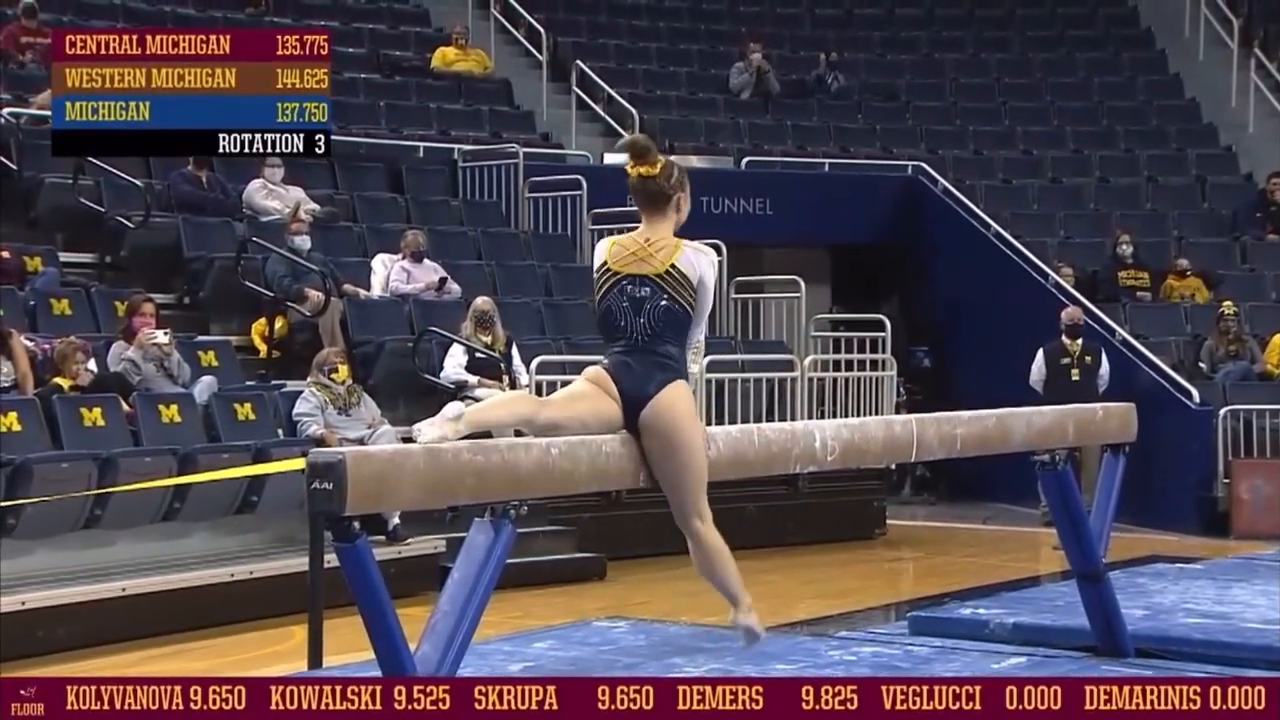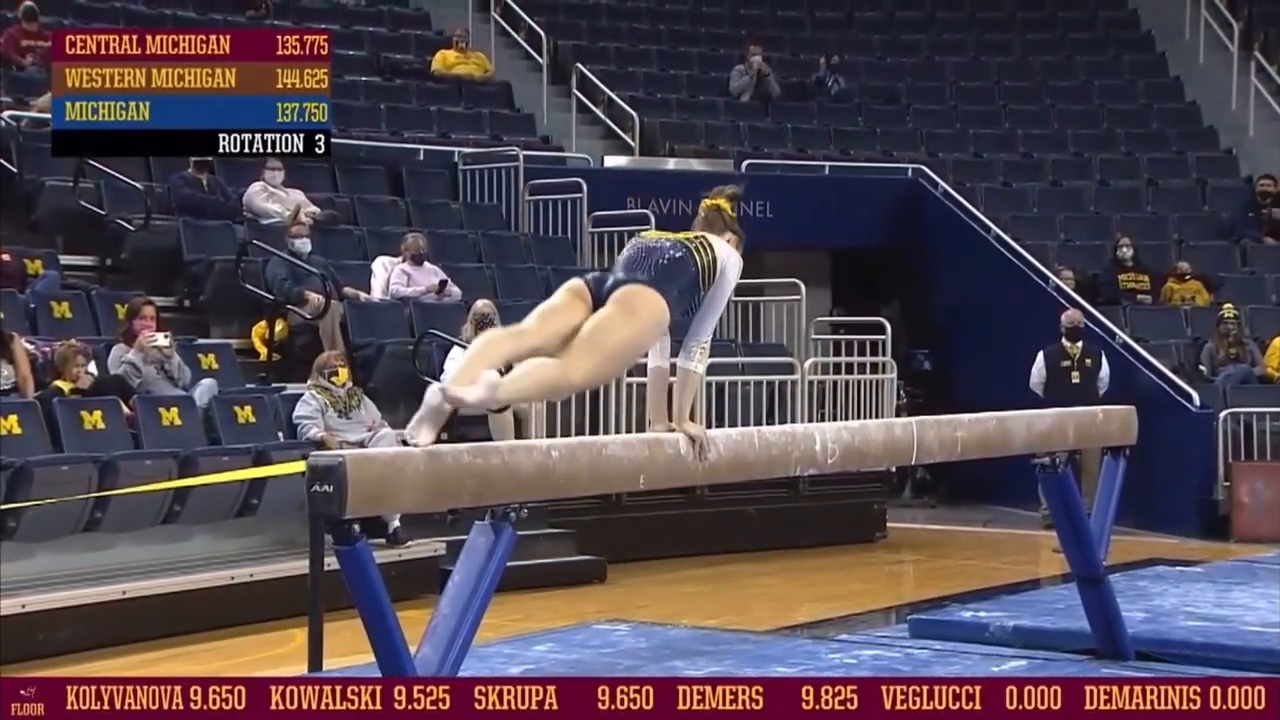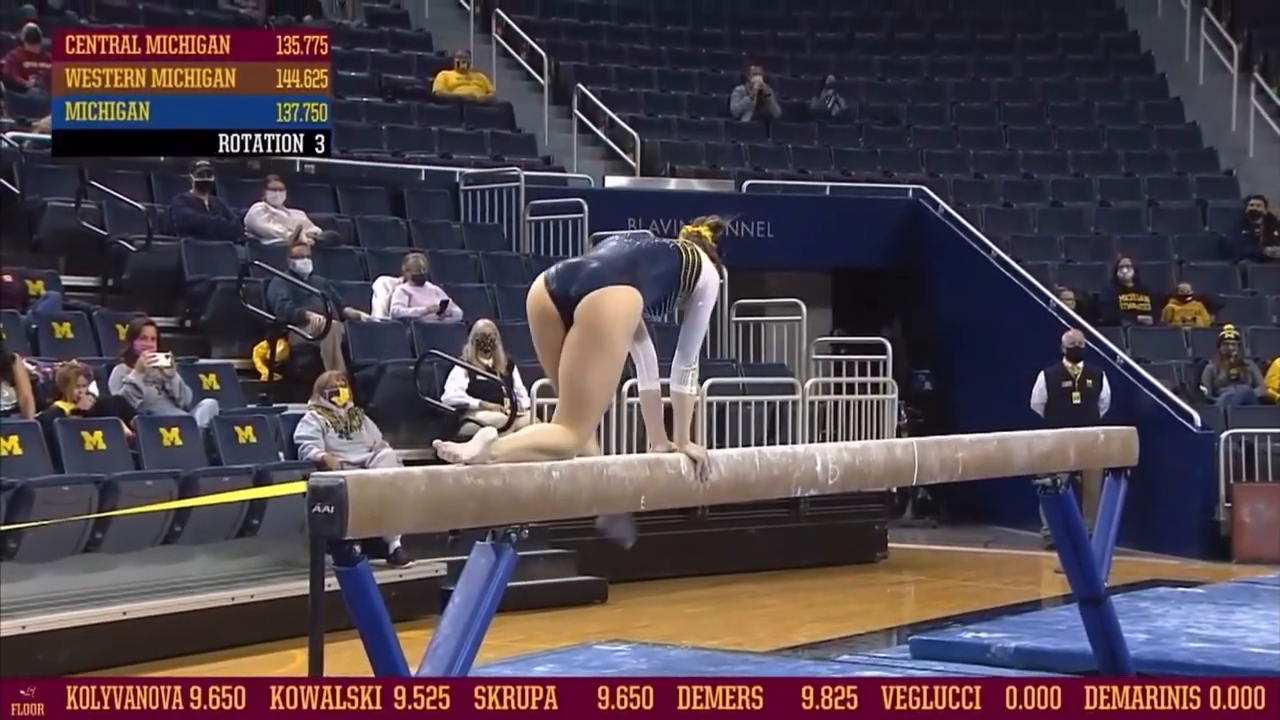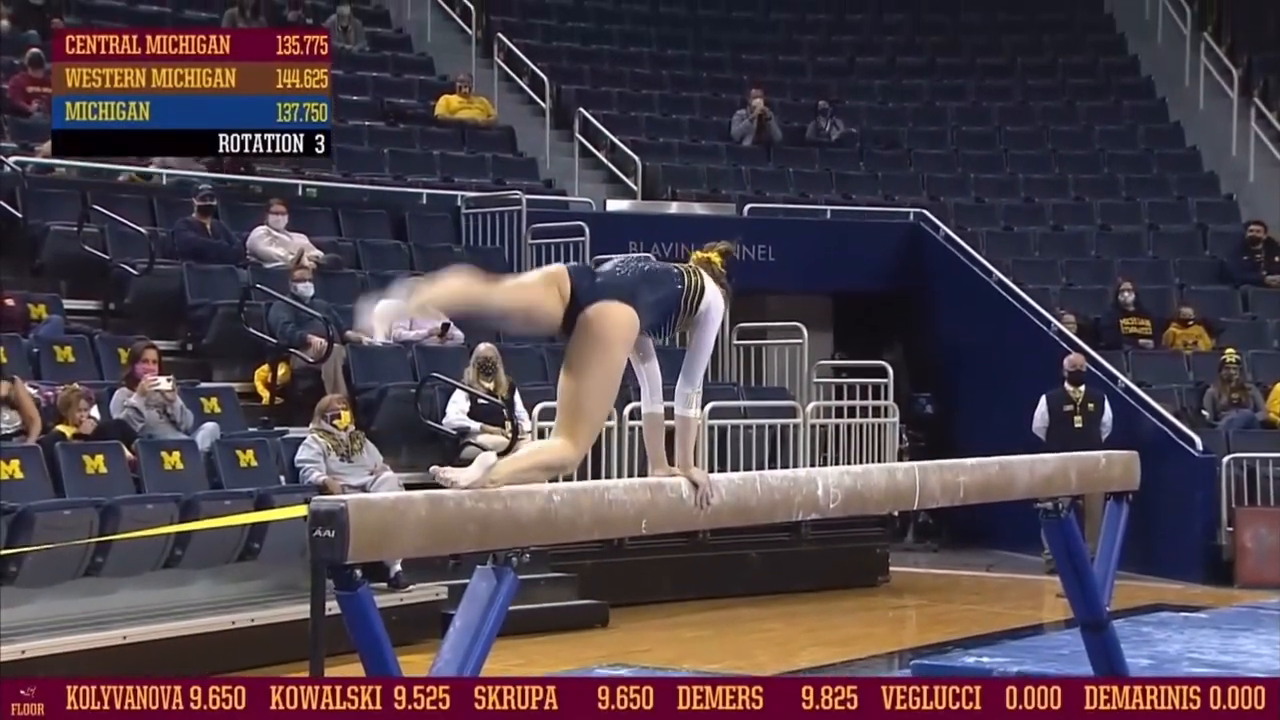
dt=0.5s
person 1, frame 1
left shoulder: (605, 250)
right shoulder: (700, 259)
right wrist: (686, 412)
left hip: (613, 378)
right hip: (663, 391)
right knee: (696, 519)
left ankle: (464, 419)
right ankle: (743, 609)
person 1, frame 2
left shoulder: (649, 240)
right shoulder: (728, 257)
left elbow: (658, 348)
right elbow: (697, 344)
left wrist: (659, 419)
right wrist: (681, 419)
left hip: (590, 286)
right hip: (639, 302)
left knee: (516, 337)
right knee: (569, 371)
left ankle: (448, 392)
right ankle: (484, 393)
person 1, frame 3
right shoulder: (706, 271)
left elbow: (642, 351)
right elbow: (686, 362)
left wrist: (659, 440)
right wrist: (681, 441)
left hip: (551, 287)
right hip: (607, 300)
left knee: (582, 414)
right knee: (570, 433)
right ankle: (488, 451)
person 1, frame 4
left shoulder: (648, 273)
right shoulder: (711, 295)
left elbow: (650, 384)
right elbow: (690, 389)
left wrist: (659, 465)
right wrist: (685, 466)
left hip: (568, 285)
right hip: (612, 315)
right knee: (569, 445)
right ankle: (491, 475)
person 2, frame 1
left shoulder: (1096, 351)
right shoulder: (1047, 352)
left elbow: (1103, 380)
right elbow: (1036, 381)
left wrist: (1089, 397)
right wrist: (1053, 397)
left knee: (1089, 465)
left ankle: (1088, 508)
right ankle: (1049, 508)
person 2, frame 2
left shoulder: (1096, 354)
right shoulder: (1047, 355)
left elbow: (1103, 382)
right elbow: (1036, 384)
left wrist: (1089, 400)
right wrist: (1054, 400)
left knee: (1090, 468)
left ankle: (1089, 511)
right ankle: (1049, 511)
person 2, frame 3
left shoulder: (1097, 375)
right shoulder: (1048, 375)
left elbow: (1104, 403)
right elbow: (1037, 404)
left wrist: (1084, 420)
right wrist: (1061, 420)
left knee: (1091, 489)
left ankle: (1090, 532)
right ankle: (1050, 532)
person 2, frame 4
left shoulder: (1099, 399)
right shoulder: (1050, 399)
left elbow: (1106, 427)
right elbow: (1038, 428)
left wrist: (1082, 444)
right wrist: (1066, 445)
left knee: (1093, 512)
left ankle: (1092, 556)
right ankle: (1052, 556)
person 3, frame 1
left shoulder: (358, 393)
right shoulder: (312, 396)
left elbow: (379, 418)
right elbow: (306, 425)
left wrist: (379, 424)
right wrist: (324, 435)
left hip: (370, 440)
right hip: (341, 445)
left knee: (387, 434)
person 3, frame 2
left shoulder: (358, 395)
right shoulder: (312, 399)
left elbow: (379, 420)
right elbow: (306, 428)
left wrist: (380, 426)
right wrist: (324, 437)
left hip: (371, 443)
right hip: (341, 448)
left knee: (388, 436)
person 3, frame 3
left shoulder: (359, 415)
right shoulder: (313, 419)
left elbow: (379, 441)
right elbow: (307, 448)
left wrist: (381, 447)
right wrist: (325, 458)
left hip: (371, 463)
right hip: (343, 468)
left knee: (388, 457)
person 3, frame 4
left shoulder: (360, 439)
right shoulder: (315, 442)
left elbow: (381, 464)
right elbow: (308, 472)
left wrist: (382, 471)
right wrist: (326, 481)
left hip: (373, 487)
right hip: (344, 492)
left knee: (389, 480)
